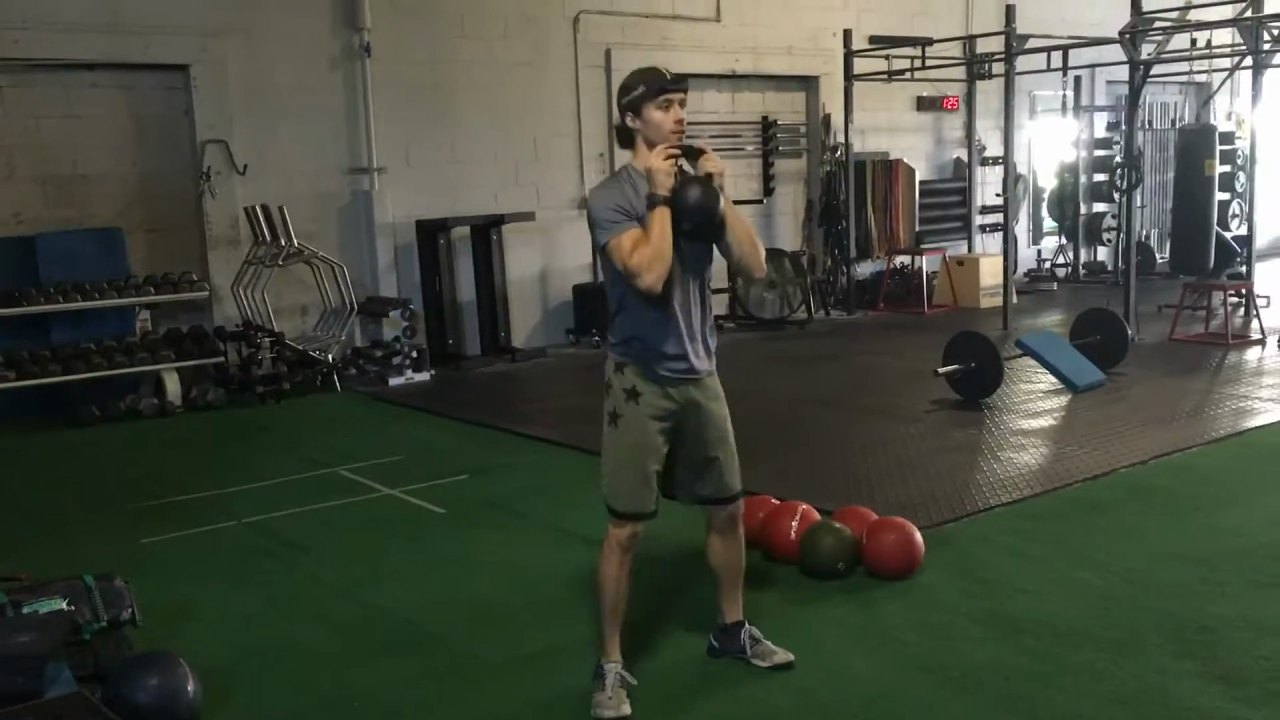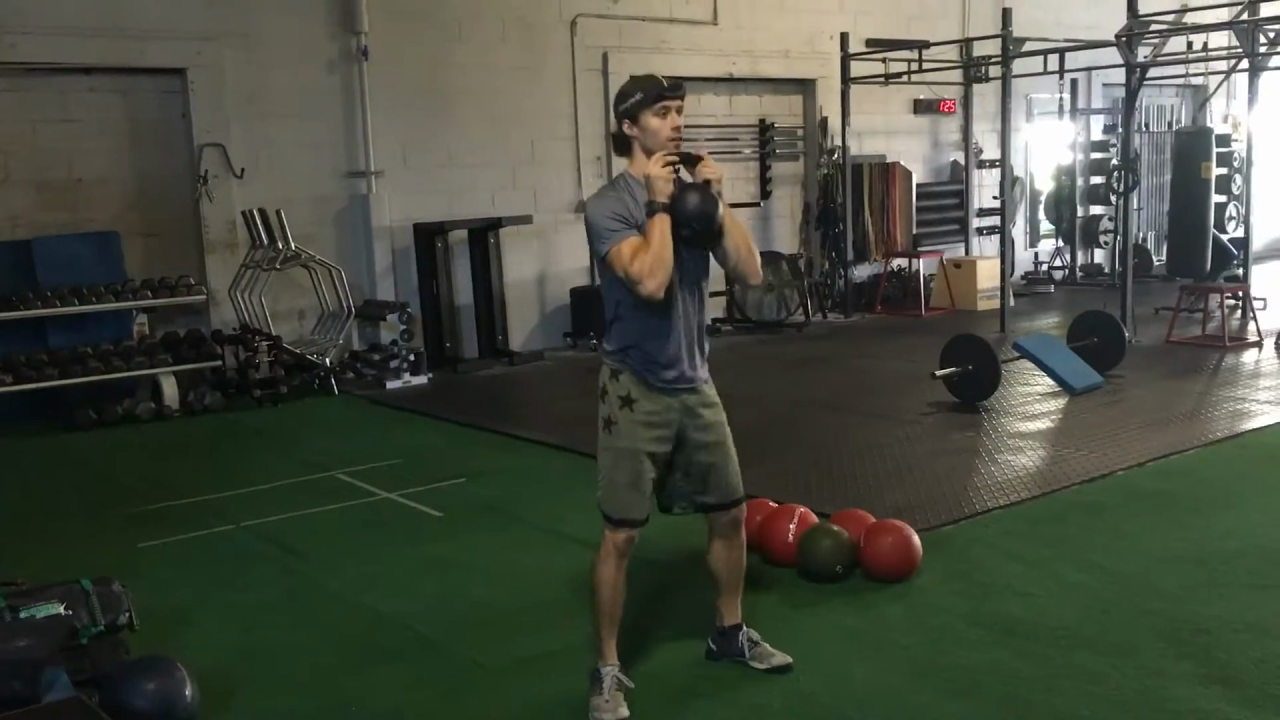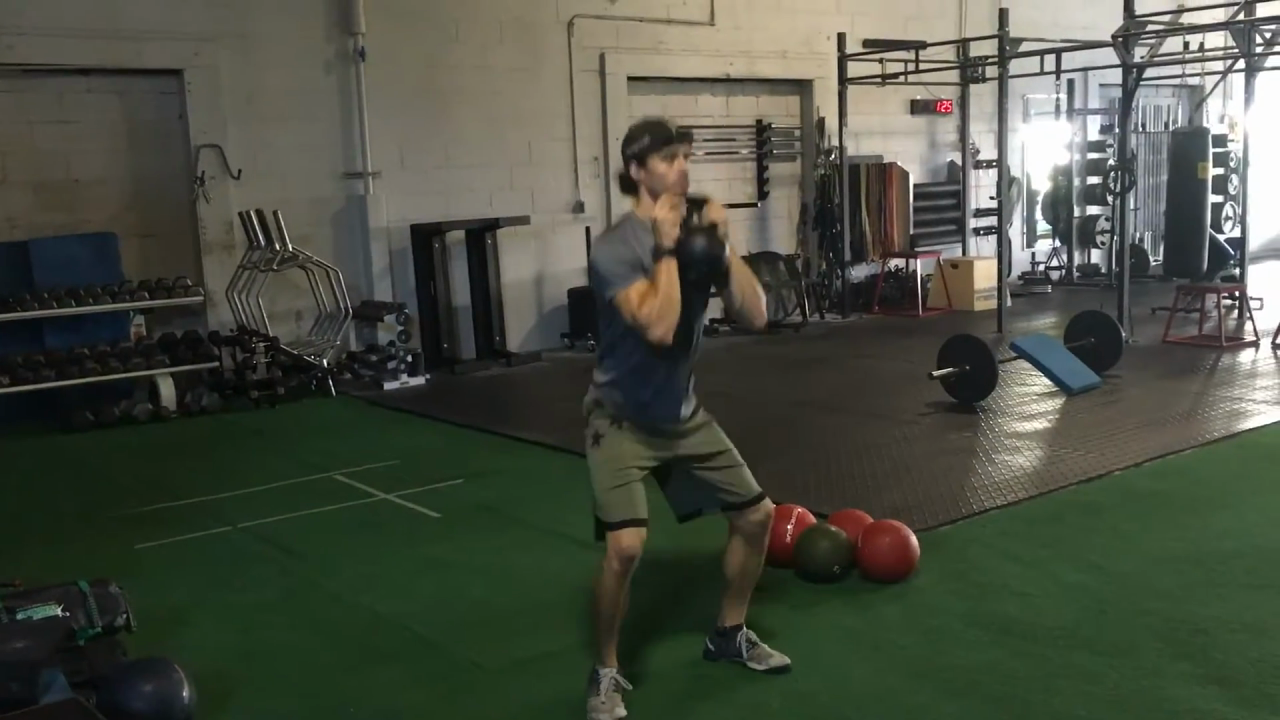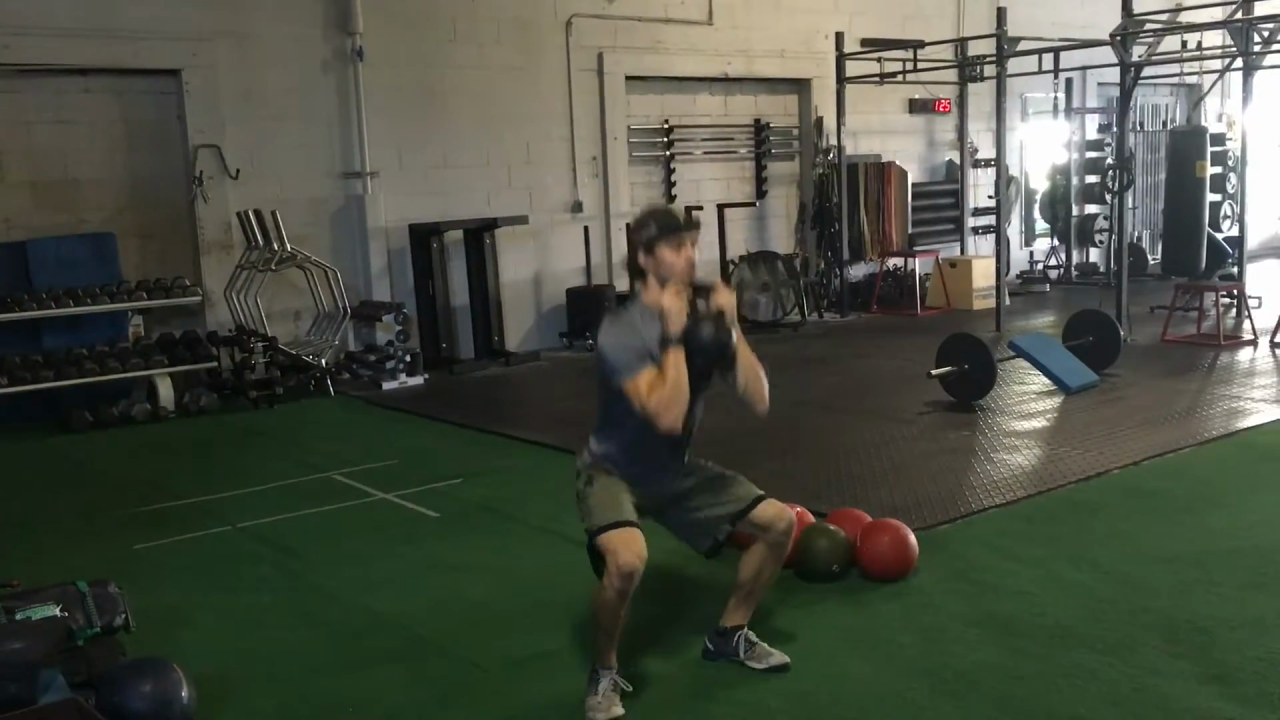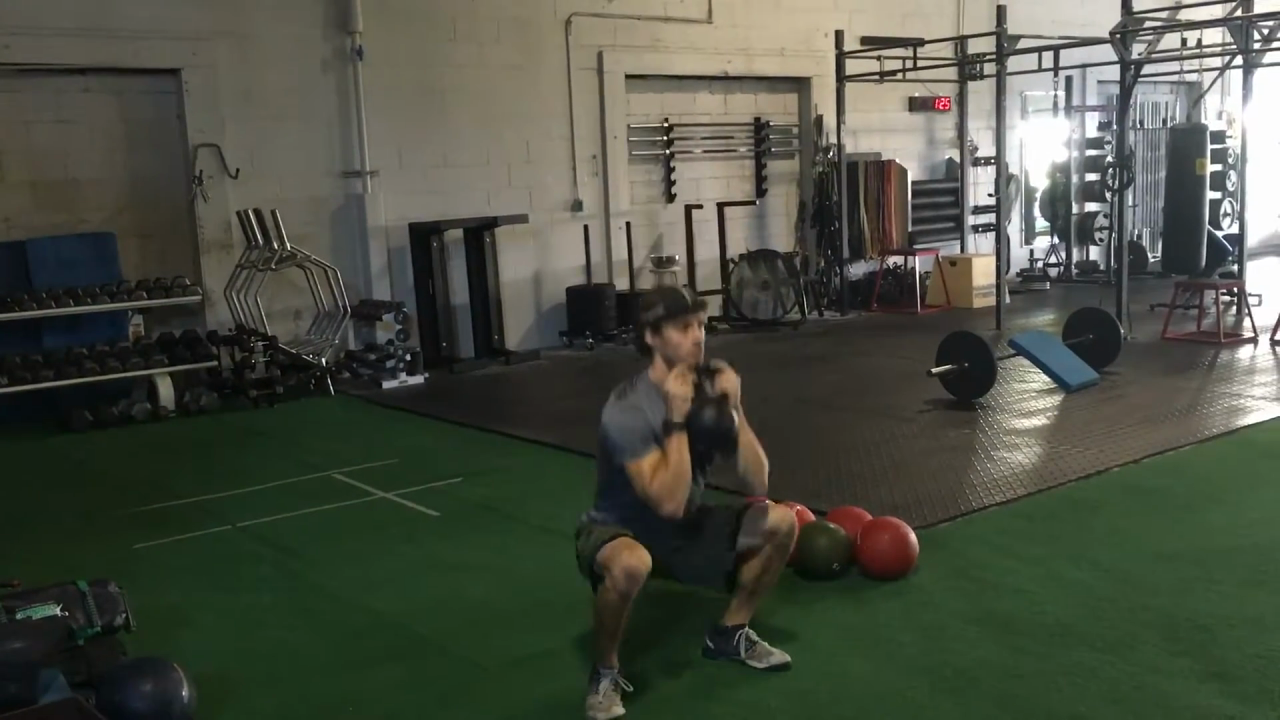
dt=0.2s
person 1, frame 1
left shoulder: (696, 184)
right shoulder: (611, 196)
left elbow: (755, 266)
right elbow: (650, 275)
left wrist: (719, 195)
right wrist: (659, 196)
left hip: (699, 378)
right hip: (639, 383)
left knee: (726, 515)
right knee: (626, 530)
left ankle: (731, 631)
right ankle: (610, 666)
person 1, frame 2
left shoulder: (693, 188)
right shoulder: (610, 204)
left elbow: (751, 273)
right elbow: (651, 281)
left wrist: (717, 199)
right wrist: (658, 203)
left hip: (695, 386)
right hip: (636, 389)
left knee: (729, 518)
right knee: (621, 536)
left ankle: (730, 635)
person 1, frame 3
right shoulder: (615, 246)
left elbow: (755, 315)
right elbow: (659, 326)
left wrist: (723, 242)
right wrist: (665, 247)
left hip: (684, 415)
right hip: (622, 418)
left knee: (756, 516)
right knee: (626, 546)
left ankle: (729, 635)
person 1, frame 4
right shoulder: (621, 332)
left elbow: (758, 400)
right elbow: (667, 416)
left wrist: (730, 327)
right wrist: (673, 335)
left hip: (678, 471)
right hip: (615, 473)
left knee: (778, 523)
right knee: (627, 560)
left ankle: (729, 634)
right ankle: (605, 673)
person 1, frame 5
left shoulder: (710, 392)
right shoulder: (626, 411)
left elbow: (758, 483)
right elbow: (670, 502)
left wrist: (734, 409)
right wrist: (677, 420)
left hip: (684, 530)
right hip: (616, 530)
left knee: (782, 525)
right knee: (630, 567)
left ankle: (729, 632)
right ankle: (605, 672)
